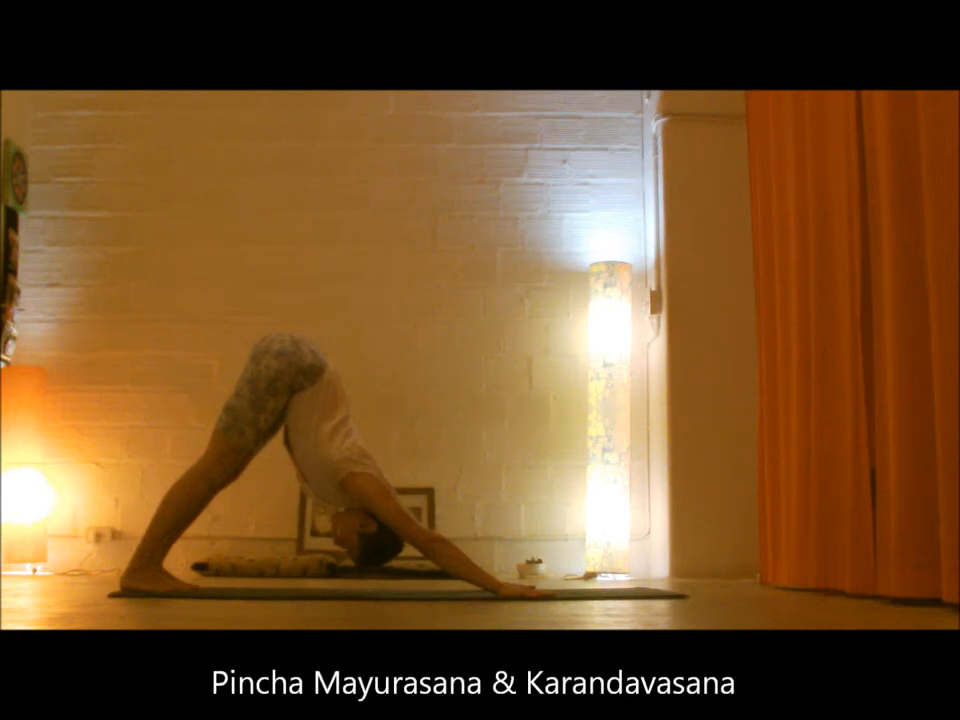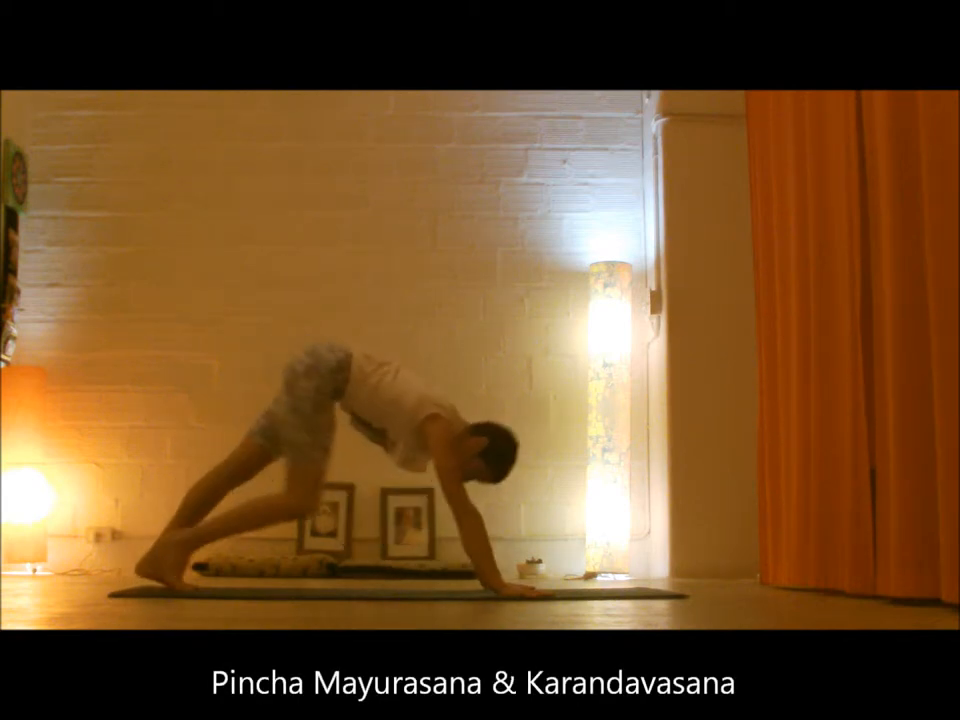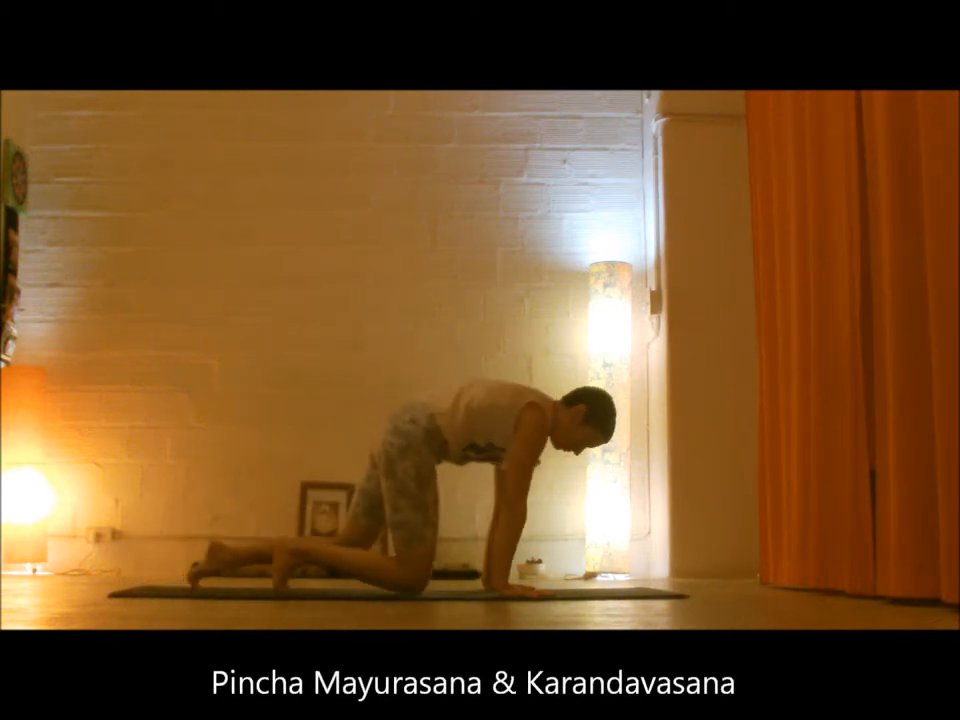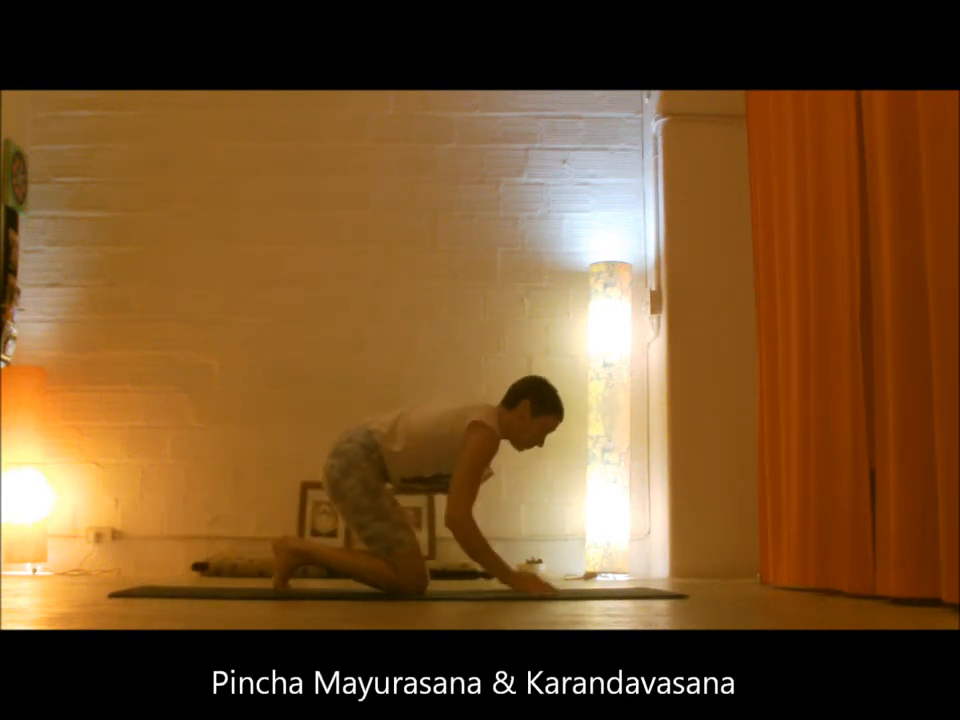
dt=1s
person 1, frame 1
right shoulder: (358, 483)
left elbow: (428, 542)
right elbow: (429, 542)
left hip: (293, 370)
right hip: (285, 360)
left knee: (226, 472)
right knee: (214, 468)
left ankle: (150, 566)
right ankle: (140, 567)
person 1, frame 2
left shoulder: (450, 434)
right shoulder: (442, 431)
left elbow: (464, 512)
right elbow: (463, 511)
left wrist: (487, 575)
right wrist: (497, 582)
left hip: (323, 373)
right hip: (321, 370)
left knee: (237, 468)
right knee: (303, 501)
left ankle: (158, 558)
right ankle: (177, 543)
person 1, frame 3
left shoulder: (519, 420)
right shoulder: (538, 417)
left elbow: (503, 507)
right elbow: (514, 507)
left wrist: (490, 576)
right wrist: (500, 582)
left hip: (406, 433)
right hip: (415, 444)
left knee: (348, 548)
right knee: (411, 578)
left ankle: (232, 556)
right ankle: (295, 549)
person 1, frame 4
left shoulder: (476, 427)
right shoulder: (486, 433)
left elbow: (460, 515)
right elbow: (456, 517)
left wrist: (499, 571)
right wrist: (510, 575)
left hip: (355, 458)
right hip: (358, 463)
left knee: (406, 570)
right knee: (411, 582)
left ankle: (299, 551)
right ankle: (298, 551)
